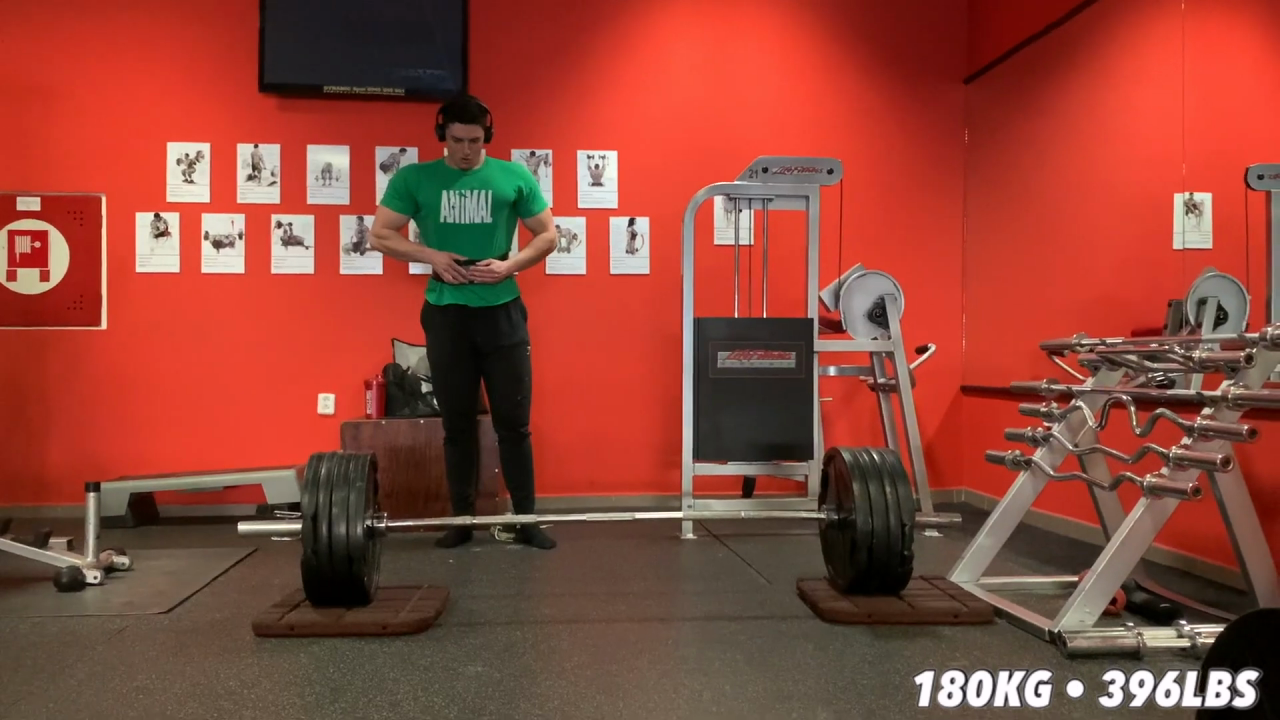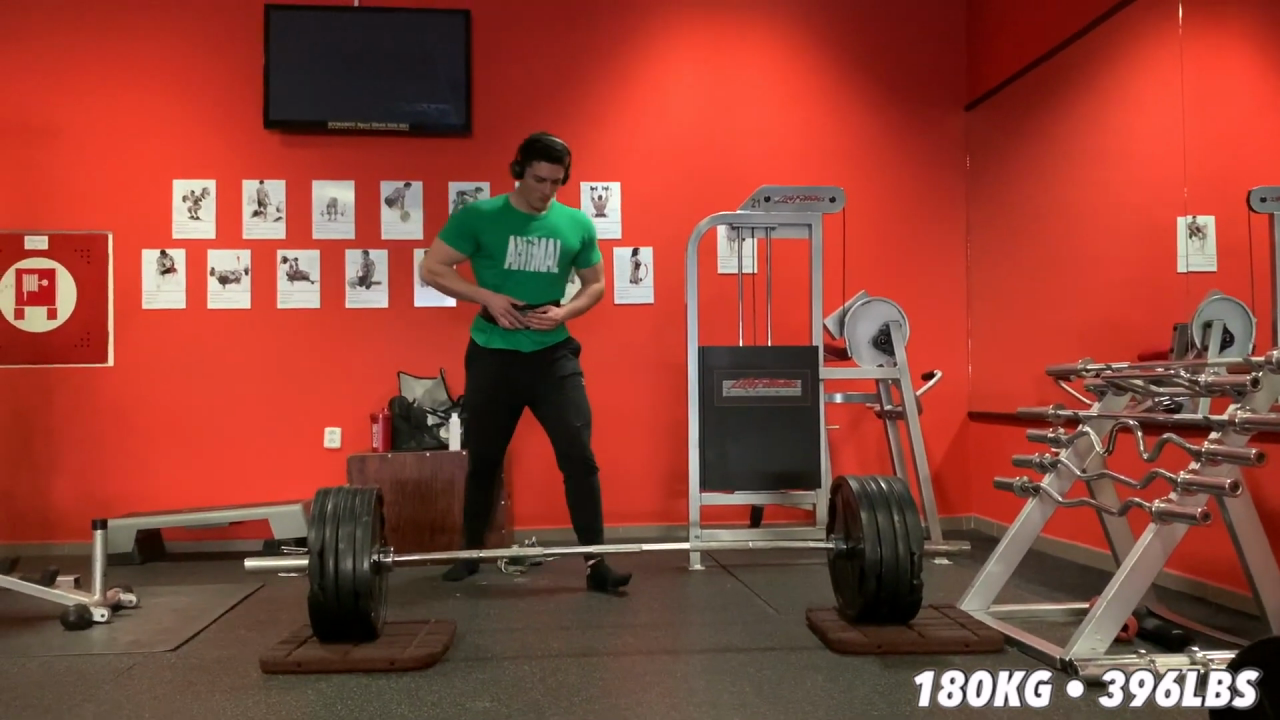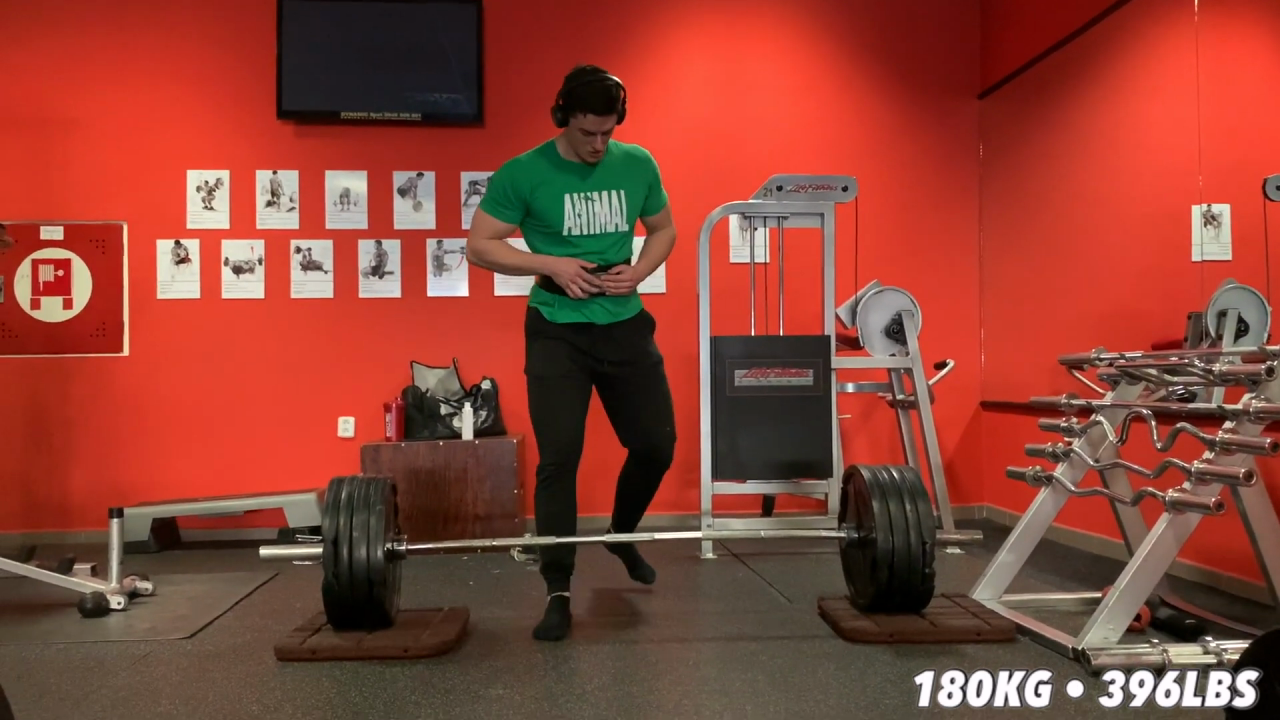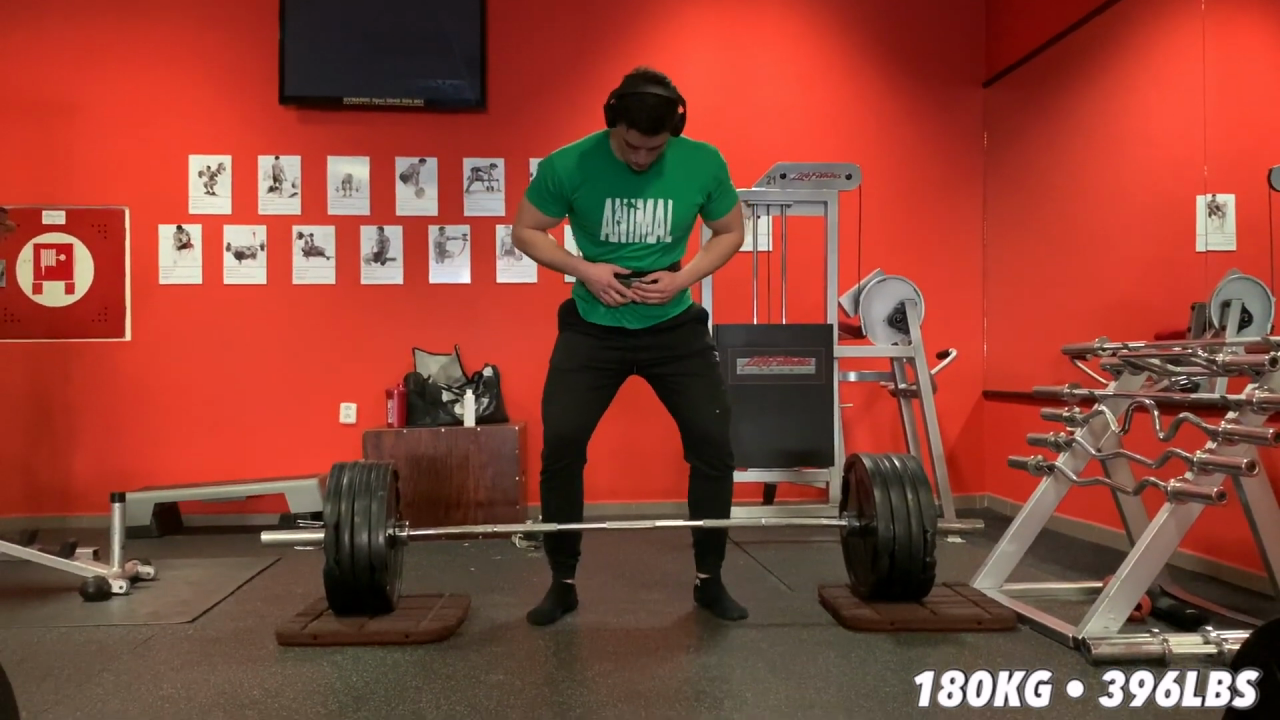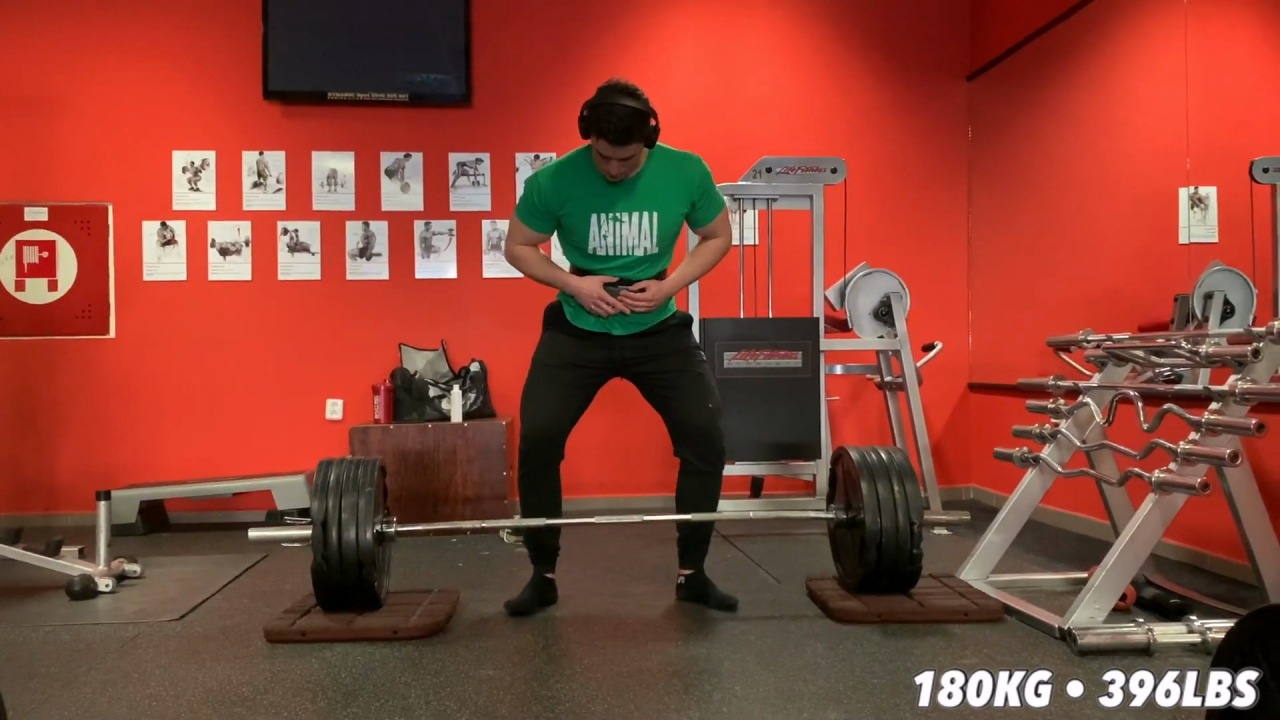
dt=1s
person 1, frame 1
left shoulder: (515, 177)
right shoulder: (415, 178)
left elbow: (547, 235)
right elbow: (380, 235)
left wrist: (510, 264)
right wrist: (431, 255)
left hip: (501, 311)
right hip: (445, 313)
left knee: (513, 421)
right knee: (457, 423)
left ankle: (526, 519)
right ankle: (462, 519)
person 1, frame 2
left shoulder: (576, 224)
right shoulder: (478, 216)
left elbow: (596, 284)
right elbow: (432, 269)
left wrist: (565, 312)
right wrist: (487, 298)
left hip: (553, 356)
right hip: (493, 356)
left knee: (579, 456)
right knee: (483, 460)
left ankle: (595, 563)
right ankle: (471, 552)
person 1, frame 3
left shoulder: (638, 165)
right shoulder: (522, 174)
left elbow: (664, 229)
right elbow: (479, 246)
left wrist: (639, 270)
right wrist: (551, 264)
left hip: (628, 327)
right hip: (558, 331)
left knee: (657, 446)
right knee: (559, 458)
left ankle: (621, 534)
right ankle: (558, 593)
person 1, frame 4
left shoulder: (704, 164)
right shoulder: (567, 166)
left elbow: (731, 232)
right elbow: (525, 231)
left wrist: (684, 276)
right wrist: (584, 269)
left hip: (674, 326)
right hip: (593, 327)
left knee: (713, 445)
right knee: (561, 445)
left ankle: (709, 579)
right ankle: (563, 583)
person 1, frame 5
left shoulder: (687, 172)
right shoulder: (552, 182)
left elbow: (718, 237)
right elbow: (517, 247)
left wrist: (670, 285)
right wrist: (572, 283)
left hip: (659, 329)
right hip: (577, 331)
left knee: (705, 438)
right knee: (538, 440)
left ankle: (691, 573)
right ankle: (543, 576)
